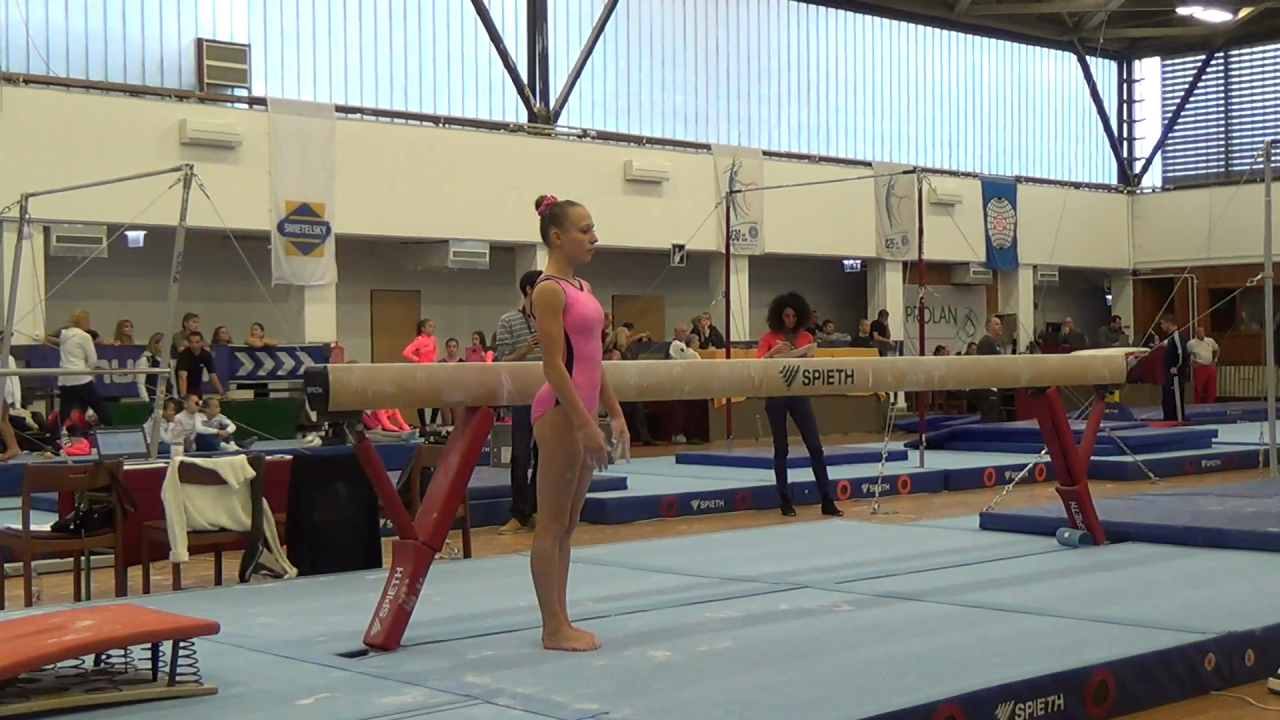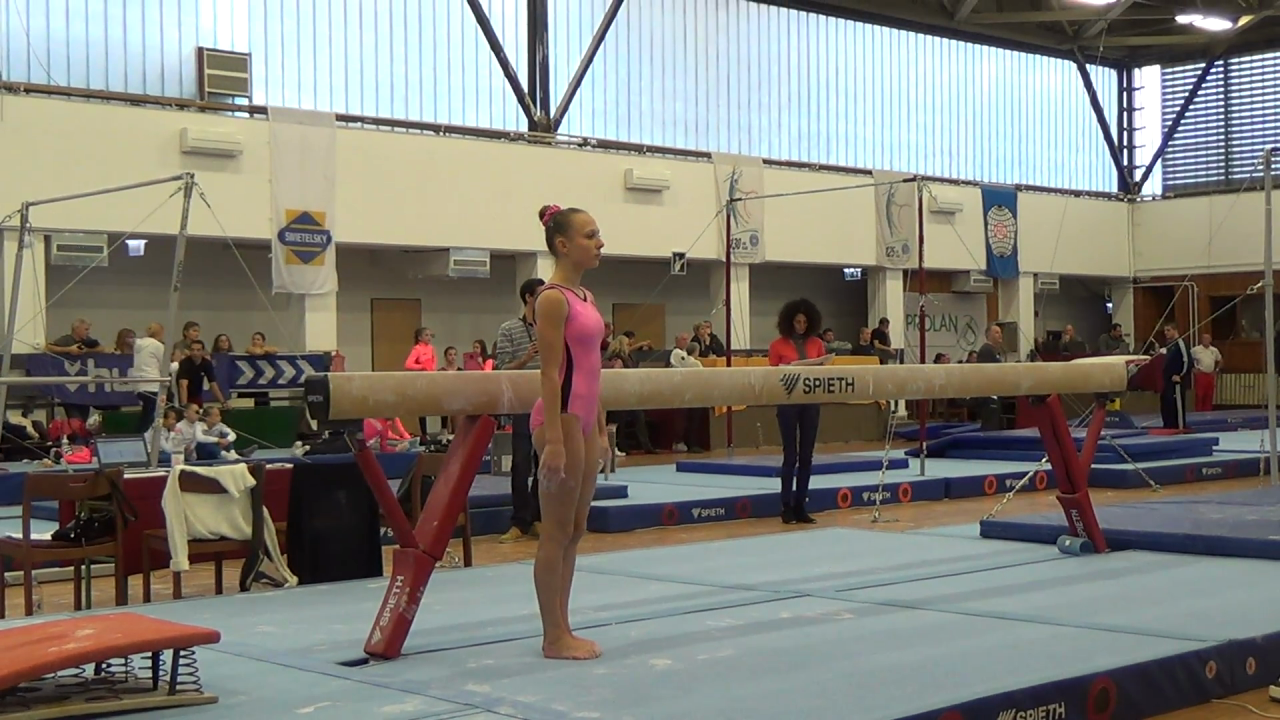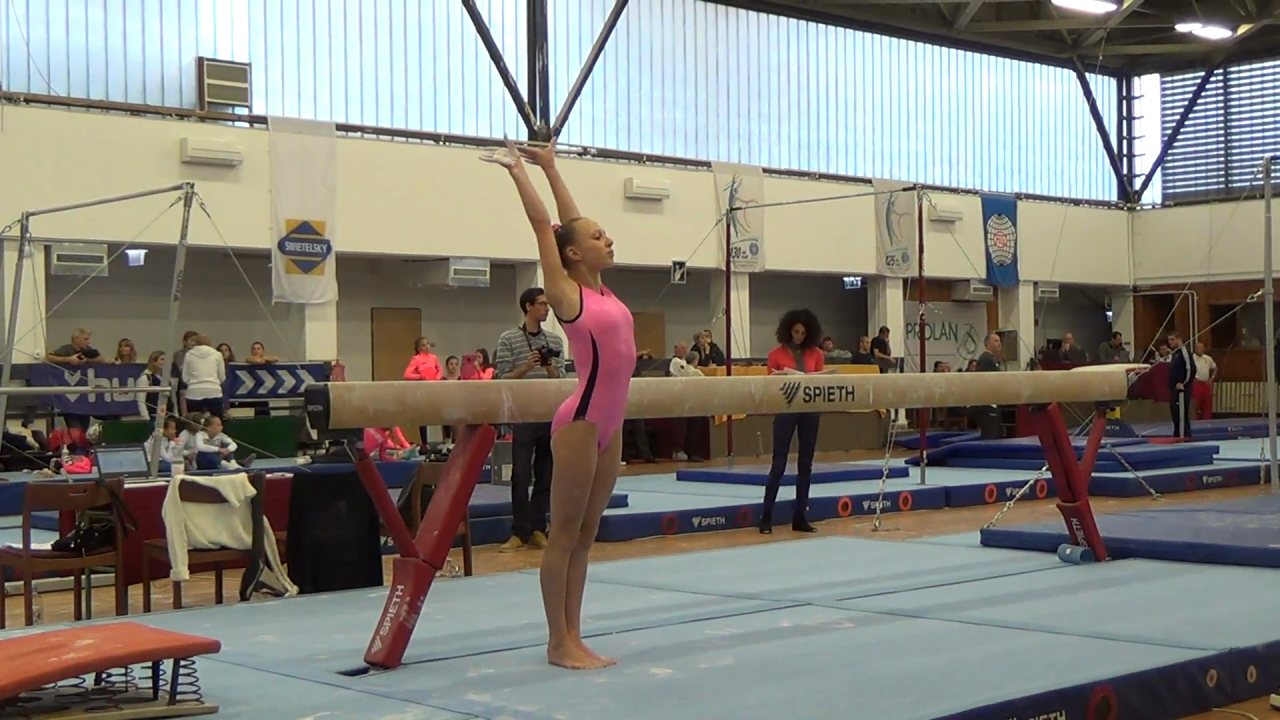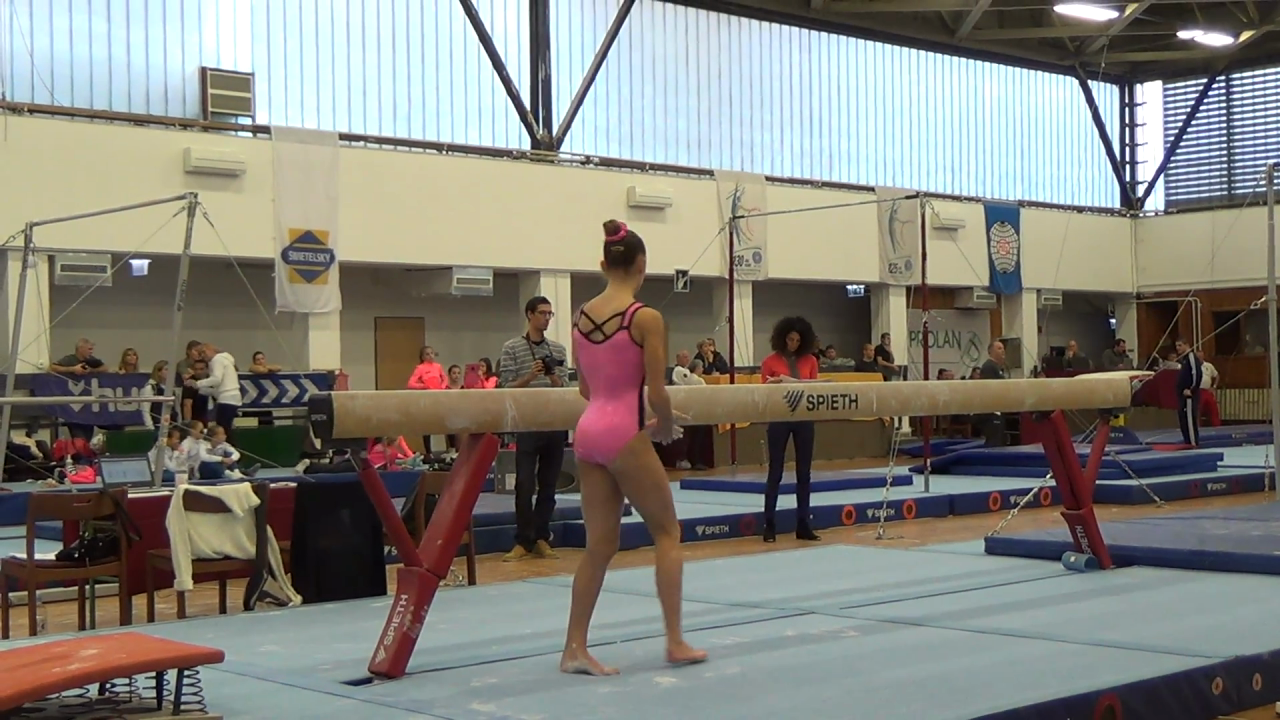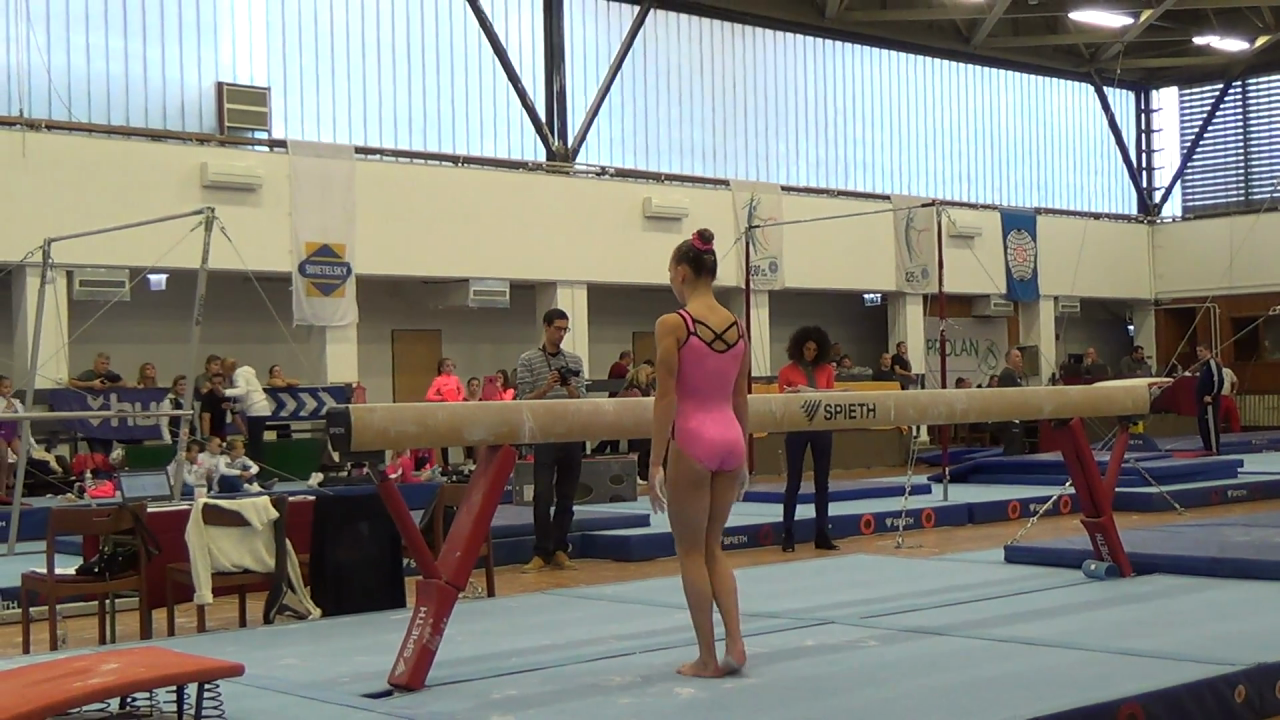
dt=1s
person 1, frame 1
left shoulder: (581, 287)
right shoulder: (550, 290)
right elbow: (554, 365)
left wrist: (615, 414)
right wrist: (585, 425)
left hip: (584, 411)
right hip: (561, 412)
left knee: (568, 524)
right knee: (552, 523)
left ankle: (561, 622)
right ankle: (553, 628)
person 1, frame 2
left shoulder: (585, 297)
right shoulder: (553, 299)
right elbow: (550, 375)
left wrist: (600, 430)
right wrist: (553, 441)
left hip: (584, 420)
right hip: (561, 419)
left knee: (574, 532)
right knee: (557, 532)
left ankle: (563, 630)
right ankle: (554, 636)
person 1, frame 3
left shoulder: (601, 289)
right shoulder: (566, 292)
left elbow: (572, 219)
right elbow: (542, 224)
left wrist: (550, 166)
right wrist: (517, 169)
left hip: (610, 426)
right hip: (580, 422)
left knee: (585, 537)
right knee: (563, 536)
left ankle: (573, 638)
right ankle: (560, 642)
person 1, frame 4
left shoulder: (581, 315)
right shoulder: (646, 318)
right elbow: (657, 391)
right wrist: (664, 423)
left hip: (589, 432)
right hip: (624, 436)
left knee: (600, 545)
right knee: (667, 532)
left ankle: (575, 647)
right ankle: (675, 641)
person 1, frame 5
left shoulder: (672, 325)
right shoulder: (737, 326)
left elbow: (666, 399)
right elbow: (741, 399)
left wrist: (656, 463)
right wrist: (742, 459)
left hip: (693, 441)
right hip: (730, 439)
left knee: (691, 552)
right knee: (714, 548)
left ankle: (707, 657)
right ankle: (734, 644)
person 2, frame 1
right shoulder: (508, 322)
right elbow: (501, 362)
right wrist: (524, 351)
right knee: (521, 457)
left ankle: (537, 510)
right ankle: (520, 514)
person 2, frame 2
right shoulder: (508, 330)
right elbow: (502, 370)
right wrist: (525, 359)
right knee: (521, 466)
left ankle: (537, 519)
right ankle: (520, 522)
person 2, frame 3
left shoulder: (555, 340)
right shoulder: (508, 339)
left elbow: (561, 380)
right elbow: (502, 379)
left wrist: (552, 371)
right wrist: (526, 368)
left knee: (545, 476)
right knee: (521, 476)
left ankle: (538, 529)
right ankle: (520, 531)
person 2, frame 4
left shoulder: (558, 349)
right shoulder: (512, 348)
left elbow: (565, 389)
right elbow: (506, 388)
left wrist: (554, 378)
right wrist: (529, 377)
left knee: (548, 485)
right knee: (524, 486)
left ankle: (541, 539)
right ankle: (524, 541)
person 2, frame 5
left shoulder: (575, 360)
right shoulder: (528, 360)
left elbow: (582, 400)
right elbow: (523, 400)
left wrist: (570, 389)
right wrist: (546, 388)
left knee: (566, 497)
right knee: (543, 497)
left ankle: (560, 550)
right ankle: (542, 552)
person 3, frame 1
left shoulder: (806, 337)
right shoulder: (769, 337)
left wrist: (808, 359)
right wrist: (774, 351)
left hip: (799, 394)
right hip: (776, 395)
left knee: (815, 446)
right knee: (781, 448)
left ankle: (826, 500)
right ankle: (785, 500)
person 3, frame 2
left shoulder: (817, 343)
right shoulder: (778, 345)
left hip: (811, 402)
right hip: (788, 402)
left knee: (807, 456)
right knee: (790, 456)
left ankle: (800, 507)
right ankle: (787, 507)
person 3, frame 3
left shoulder: (816, 353)
right shoulder: (776, 355)
right wrist: (779, 377)
left hip: (810, 411)
right hip: (786, 411)
left knee: (805, 465)
right knee: (778, 464)
left ankle: (799, 516)
right ankle: (766, 516)
person 3, frame 4
left shoulder: (810, 360)
right shoulder: (770, 362)
right wrist: (773, 384)
left hip: (804, 418)
right hip: (779, 418)
left knee: (804, 472)
right knee: (775, 472)
left ankle: (803, 525)
right ankle: (769, 525)
person 3, frame 5
left shoulder: (826, 370)
right shoulder: (787, 371)
right wrist: (791, 394)
left hip: (822, 428)
right hip: (797, 428)
left knee: (822, 482)
right knee: (794, 482)
left ankle: (822, 534)
right ankle: (788, 535)
